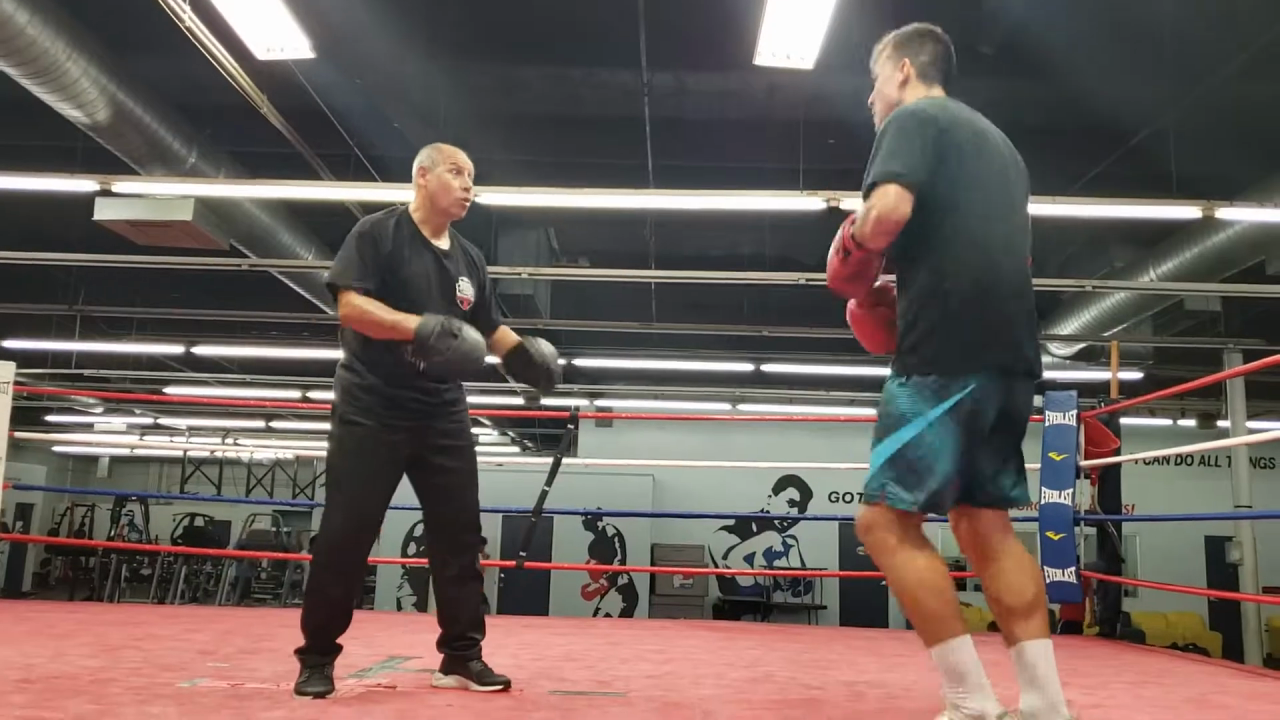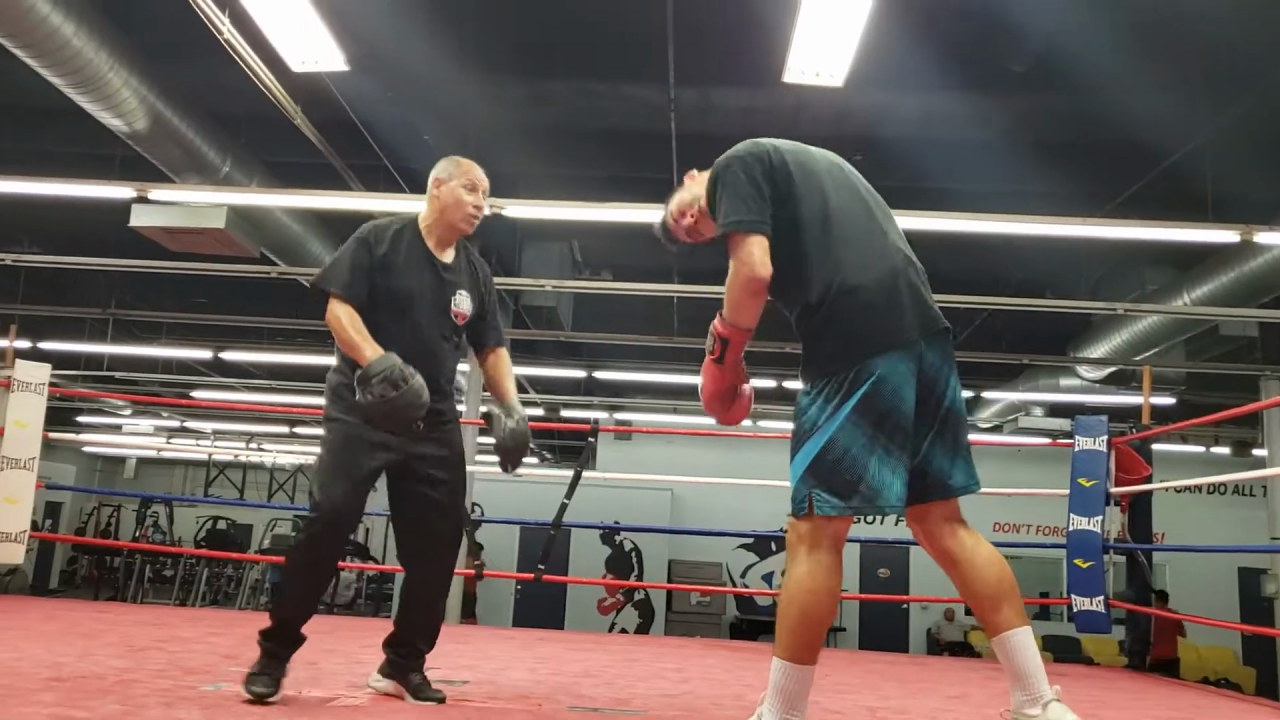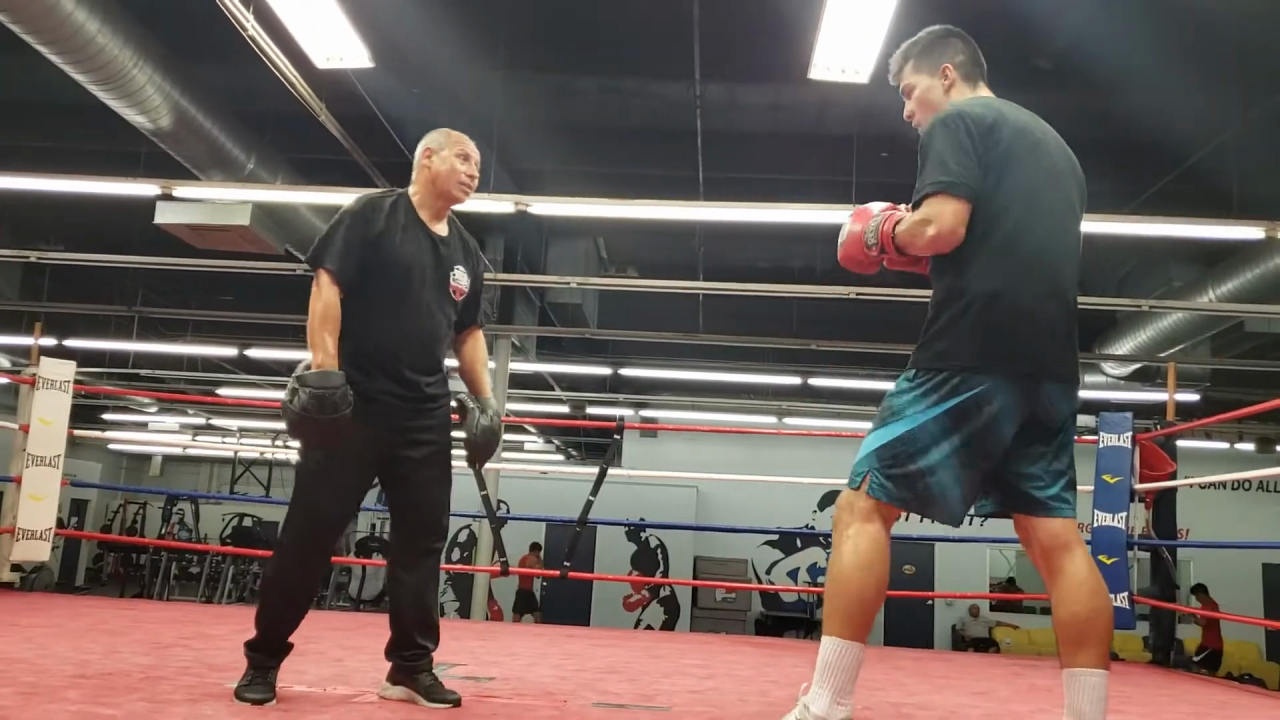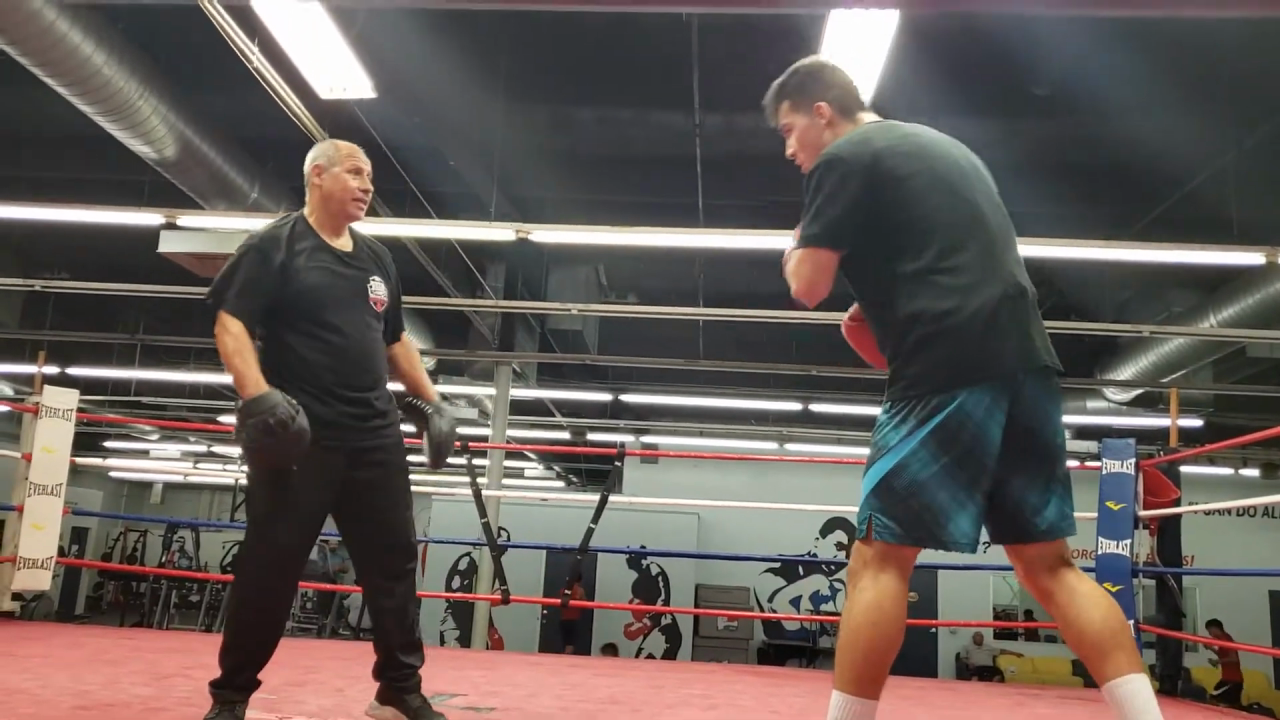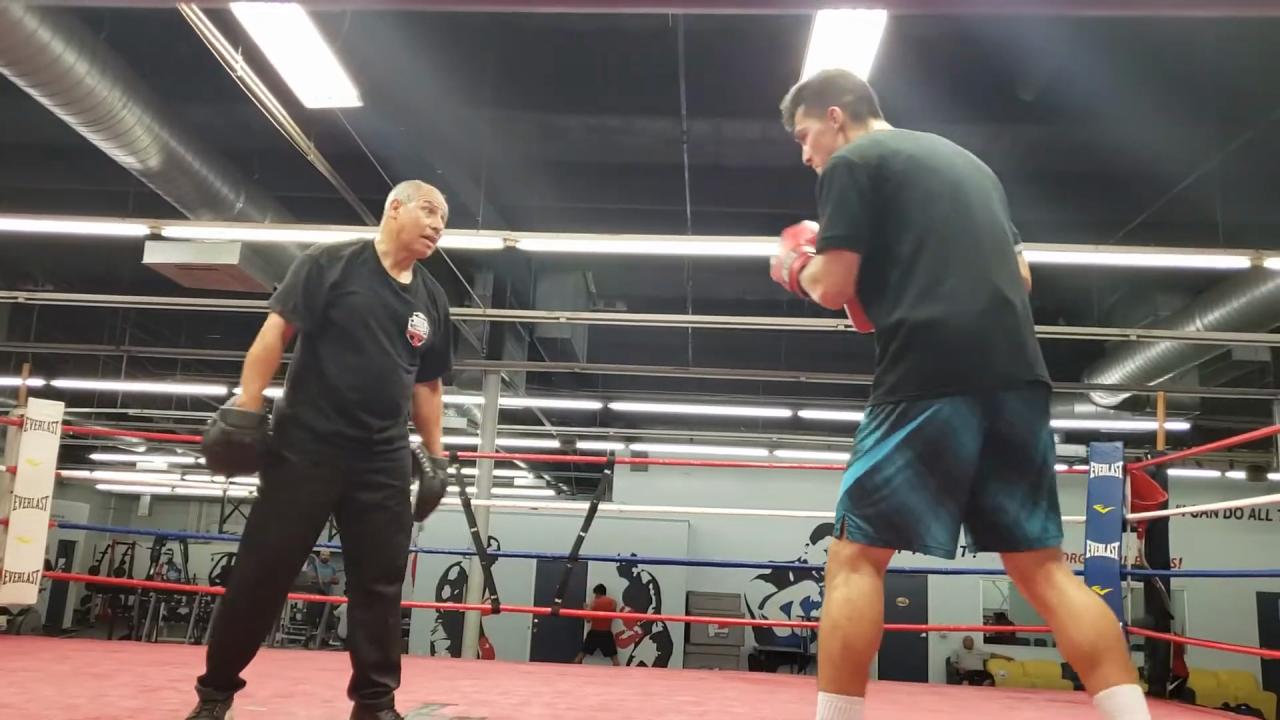
dt=1s
person 1, frame 1
left shoulder: (912, 120)
right shoulder: (999, 145)
left elbow: (891, 211)
left wrist: (853, 248)
left hip: (944, 355)
right hip: (1009, 355)
left knee: (886, 521)
right knee: (986, 527)
person 1, frame 2
left shoulder: (735, 166)
right shoulder: (822, 163)
left elbow: (753, 270)
left wrist: (724, 355)
left hip: (857, 348)
right hip: (924, 333)
left knee: (815, 532)
right knee: (941, 524)
person 1, frame 3
left shoulder: (957, 123)
right shoulder: (1057, 147)
left elbow: (941, 227)
left wrist: (883, 237)
left hip: (969, 356)
right hip: (1048, 364)
left knee: (864, 508)
right knee: (1056, 542)
person 1, frame 4
left shoulder: (844, 161)
right shoulder: (947, 148)
left elbow: (807, 283)
left wrist: (799, 260)
left hip: (946, 375)
right hip: (1025, 365)
left knee: (880, 558)
right knee: (1049, 567)
person 1, frame 5
left shoulder: (853, 161)
right shoulder: (966, 162)
left elbow: (831, 288)
left wrist: (794, 266)
left hip: (928, 380)
right hip: (1015, 377)
left knee: (855, 558)
right knee: (1042, 569)
person 2, frame 1
left shoulder: (468, 258)
right shoulder: (377, 232)
left elbow: (491, 330)
right elbow: (350, 305)
left wrist: (526, 352)
right wrist: (419, 327)
left hip: (442, 415)
right hip: (372, 408)
left knee: (459, 532)
right knee: (346, 532)
left ankle: (461, 655)
right ankle: (317, 657)
person 2, frame 2
left shoulder: (474, 270)
right shoulder: (379, 240)
left elbow: (489, 346)
right elbow: (340, 309)
left wrist: (509, 408)
right wrist: (378, 362)
left hip: (433, 420)
right hip: (365, 406)
left knee: (437, 542)
right knee: (328, 521)
left ankle: (401, 665)
right ankle: (275, 649)
person 2, frame 3
left shoulder: (465, 250)
right shoulder: (371, 214)
left elbow: (468, 332)
right elbow: (327, 285)
left wrist: (483, 400)
right wrist: (323, 367)
left hip: (425, 412)
right hip: (353, 401)
left knee: (422, 536)
right knee: (312, 527)
left ankle: (411, 666)
right ankle: (264, 659)
person 2, frame 4
left shoulder: (378, 258)
right shoulder: (274, 247)
left elbow: (394, 339)
right elbow: (229, 323)
left wrist: (428, 404)
right wrist: (258, 395)
left hip: (374, 434)
right hip: (295, 433)
left knee: (393, 560)
right knee: (270, 566)
person 2, frame 5
left shoulder: (431, 298)
right shoulder: (330, 264)
left elbow: (427, 383)
right elbow: (277, 330)
left wrist: (435, 455)
right wrist: (246, 406)
left hip: (384, 458)
right hip: (306, 447)
left knee: (381, 583)
right knee: (263, 571)
